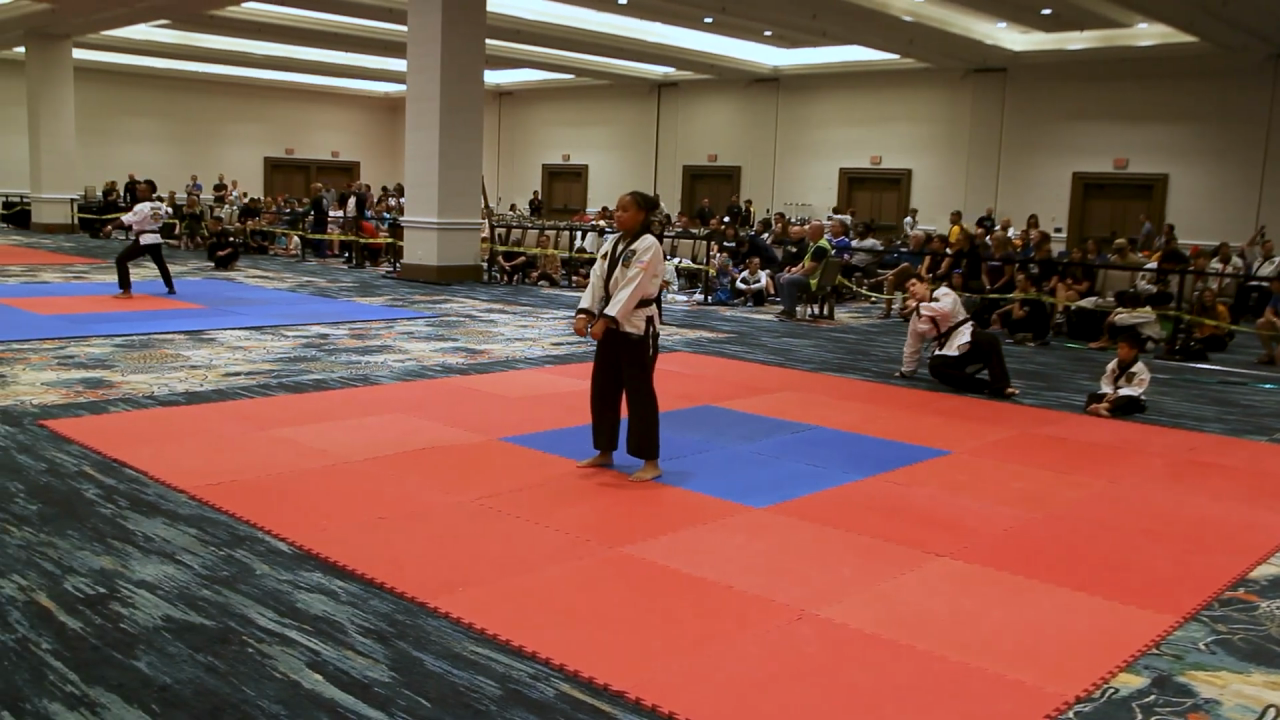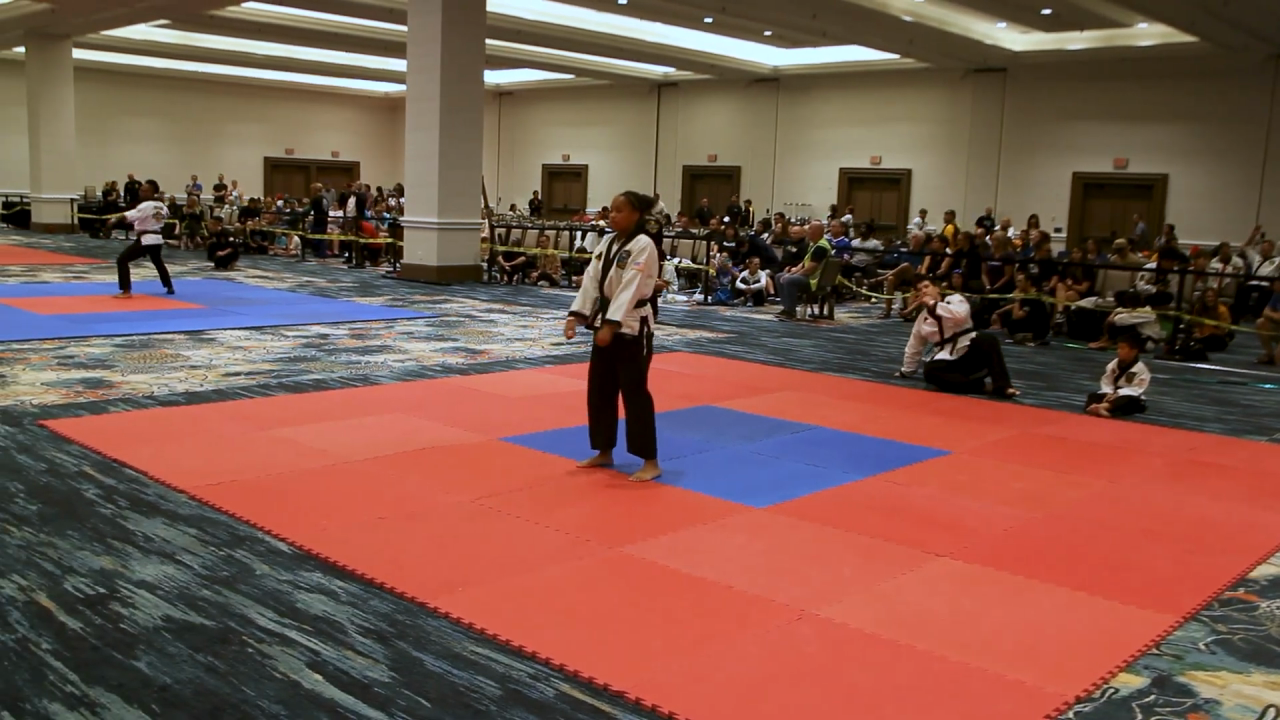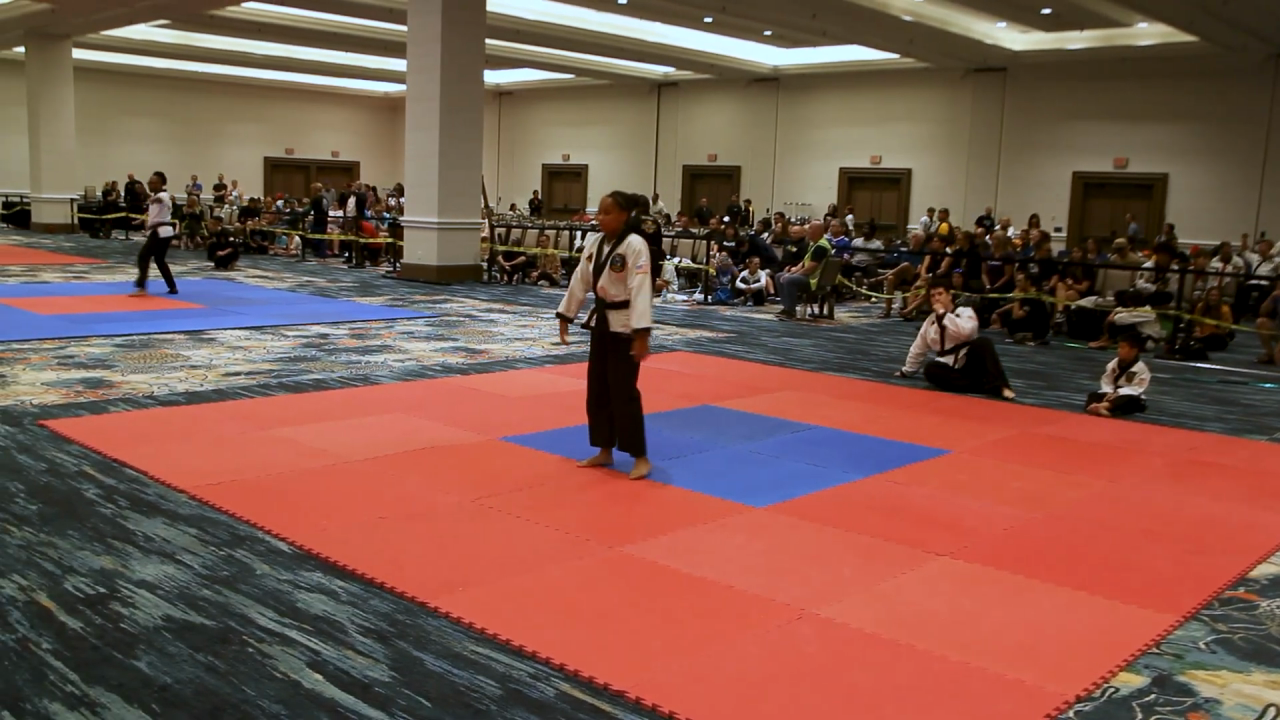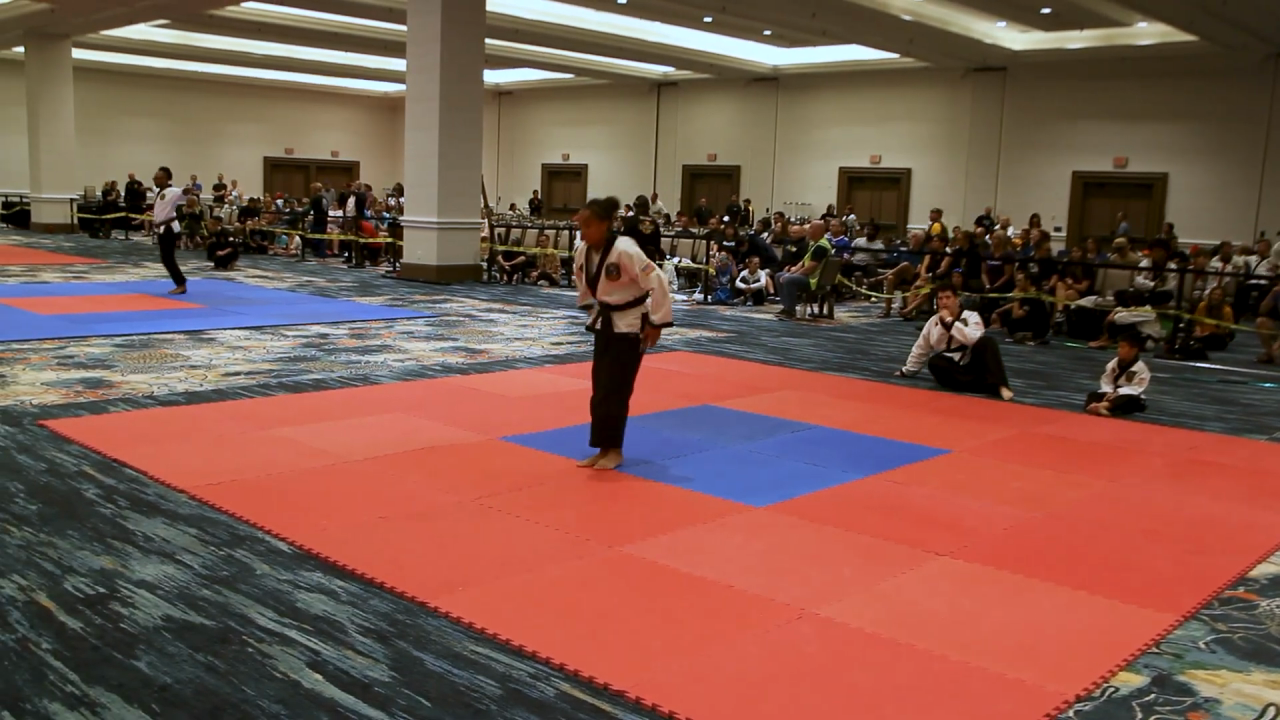
dt=0.2s
person 1, frame 1
left shoulder: (649, 246)
right shoulder: (612, 243)
left elbow: (632, 287)
right elbow: (597, 280)
left wrist: (604, 320)
right wrist: (585, 314)
left hip: (638, 325)
right hip: (611, 324)
left knee: (640, 393)
right knee: (602, 390)
left ankle: (651, 462)
right ankle: (605, 452)
person 1, frame 2
left shoulder: (643, 245)
right shoulder: (608, 242)
left elbow: (630, 289)
right elbow: (592, 280)
left wrist: (612, 325)
right wrist: (577, 315)
left hip: (632, 326)
right hip: (606, 321)
left knee: (635, 392)
right knee: (599, 390)
left ankle: (650, 462)
right ankle: (604, 452)
person 1, frame 3
left shoulder: (635, 246)
right shoulder: (595, 242)
left elbow: (640, 290)
right elbow: (580, 281)
left wrist: (641, 334)
right wrist: (566, 316)
left hip: (625, 325)
right hip: (601, 321)
left knee: (623, 391)
right knee: (597, 390)
left ankle: (641, 458)
right ankle: (605, 451)
person 1, frame 4
left shoulder: (624, 250)
right shoulder: (584, 249)
left elbow: (656, 283)
left wrist: (656, 323)
right wrist: (590, 308)
left hip: (629, 327)
right hip: (604, 323)
left knee: (614, 389)
right knee: (601, 388)
left ankle: (613, 450)
right ankle: (603, 449)
